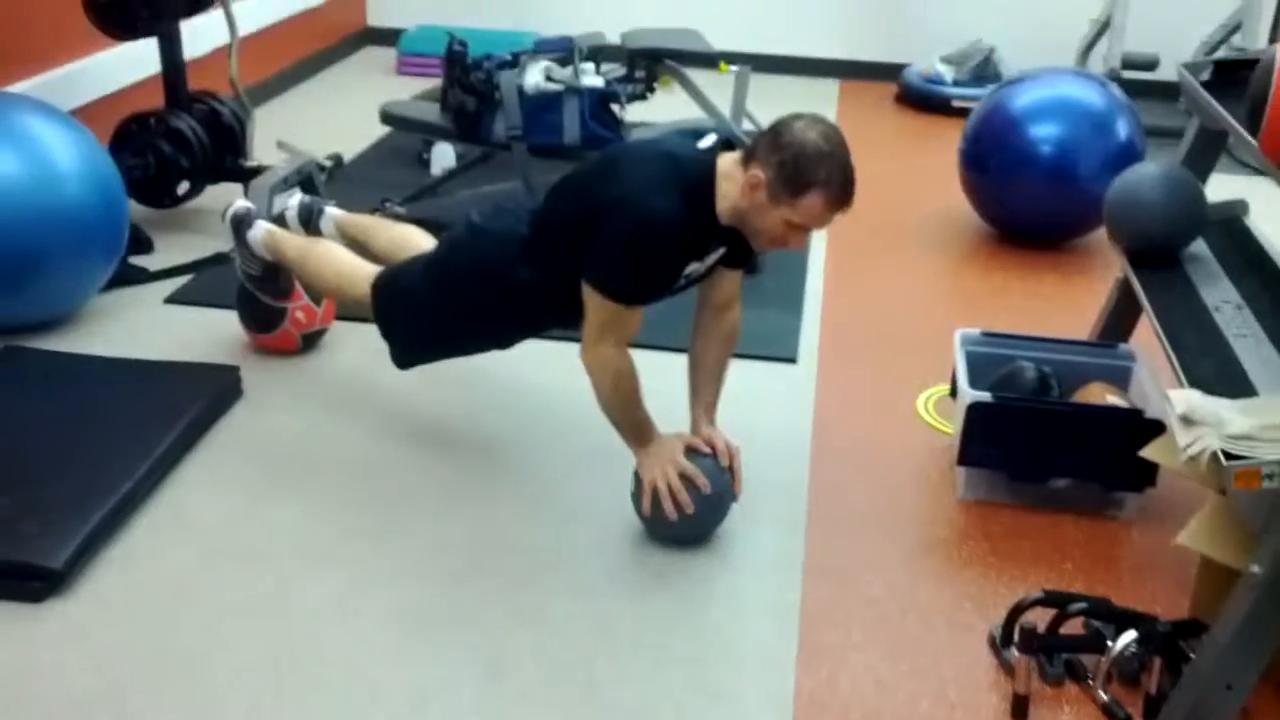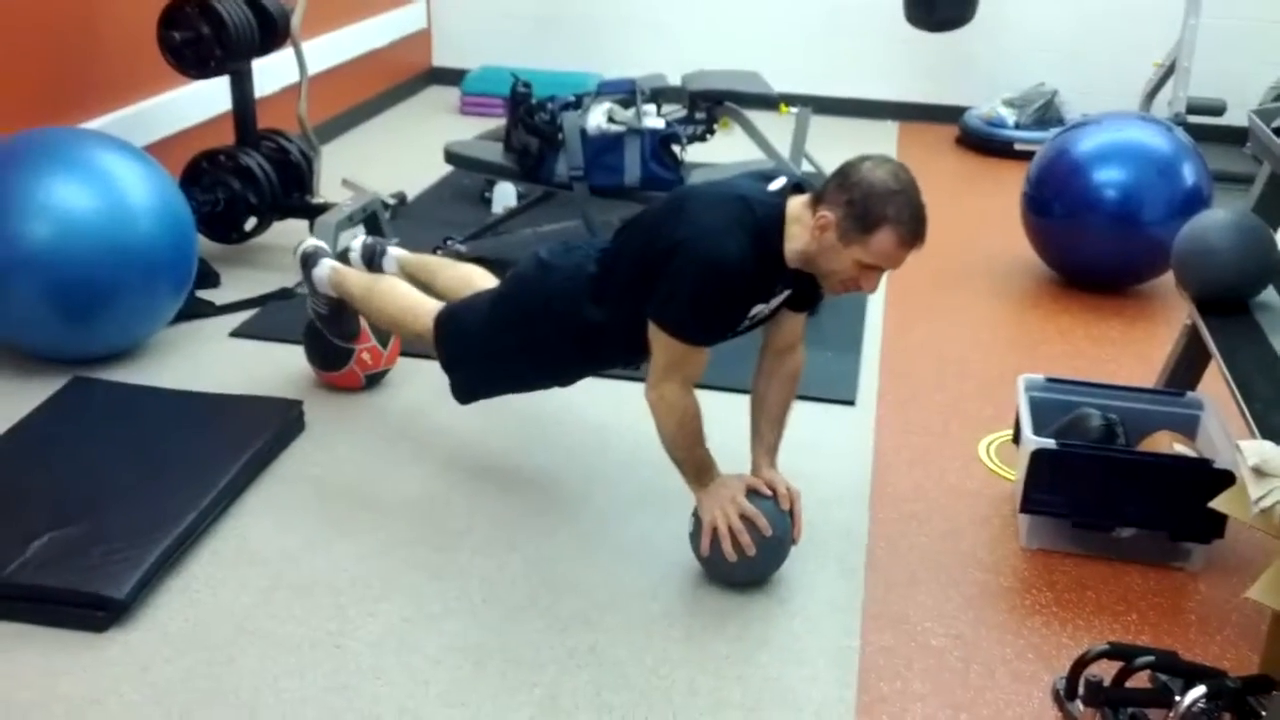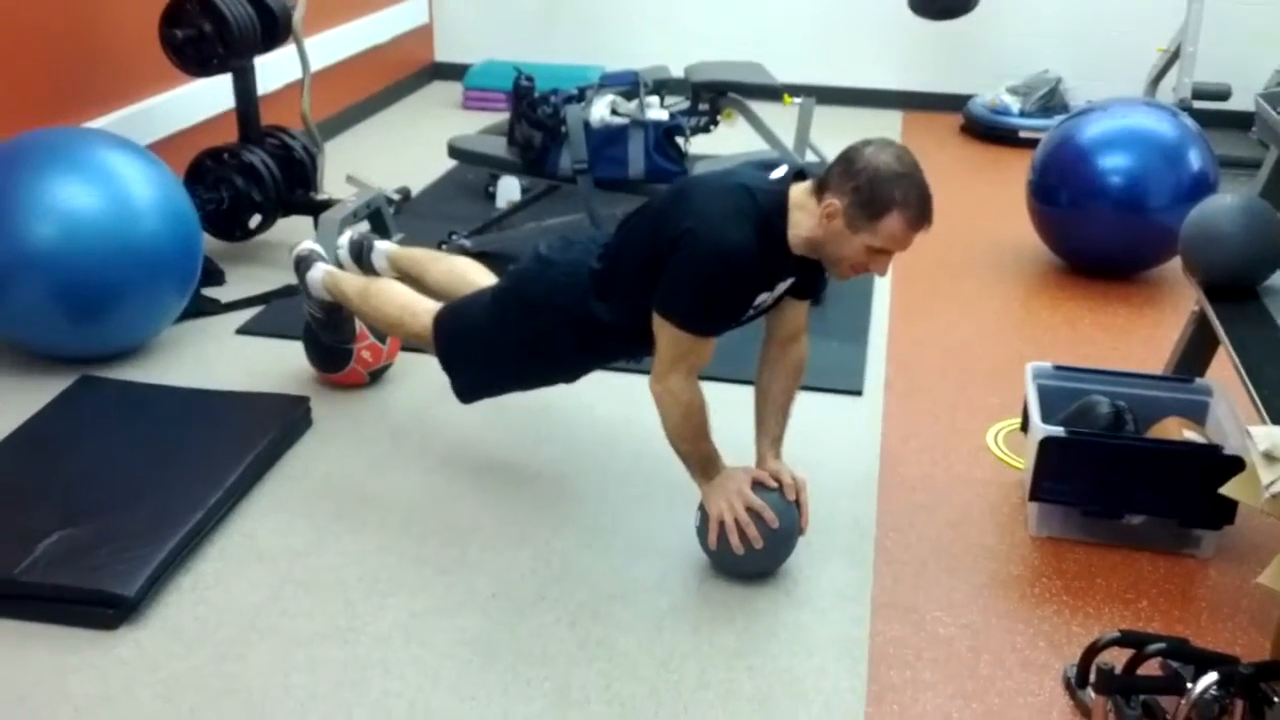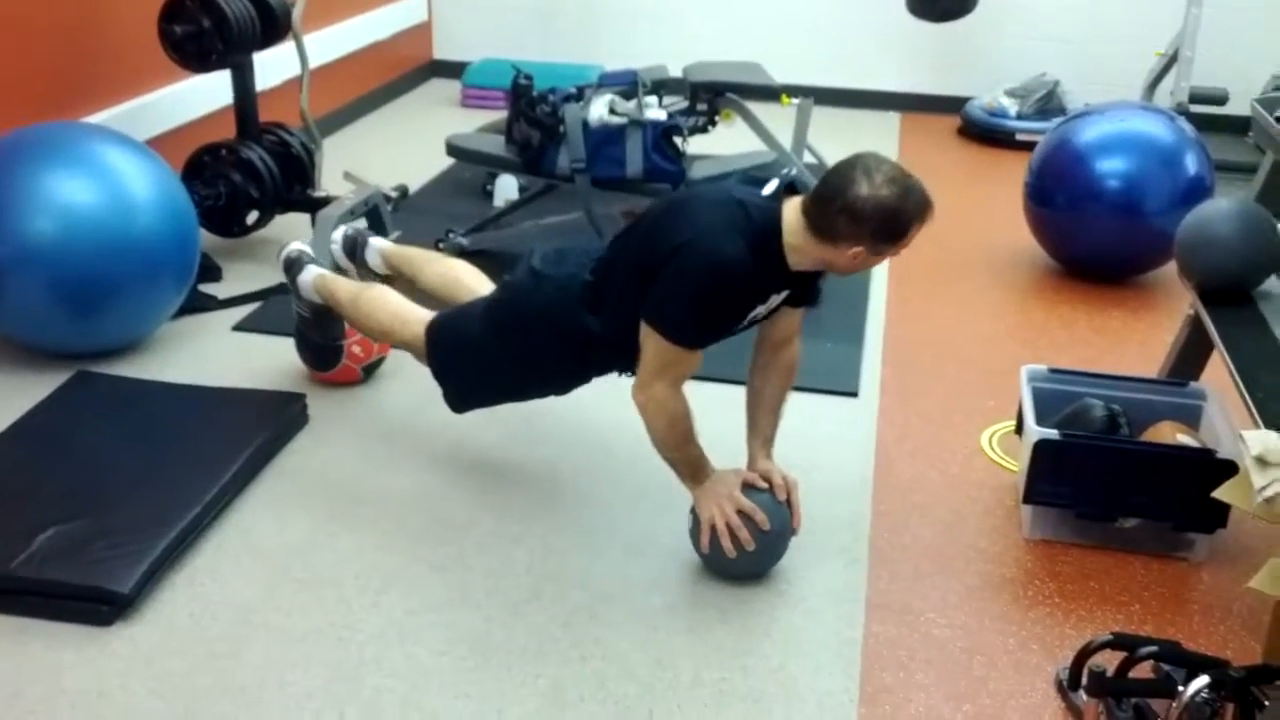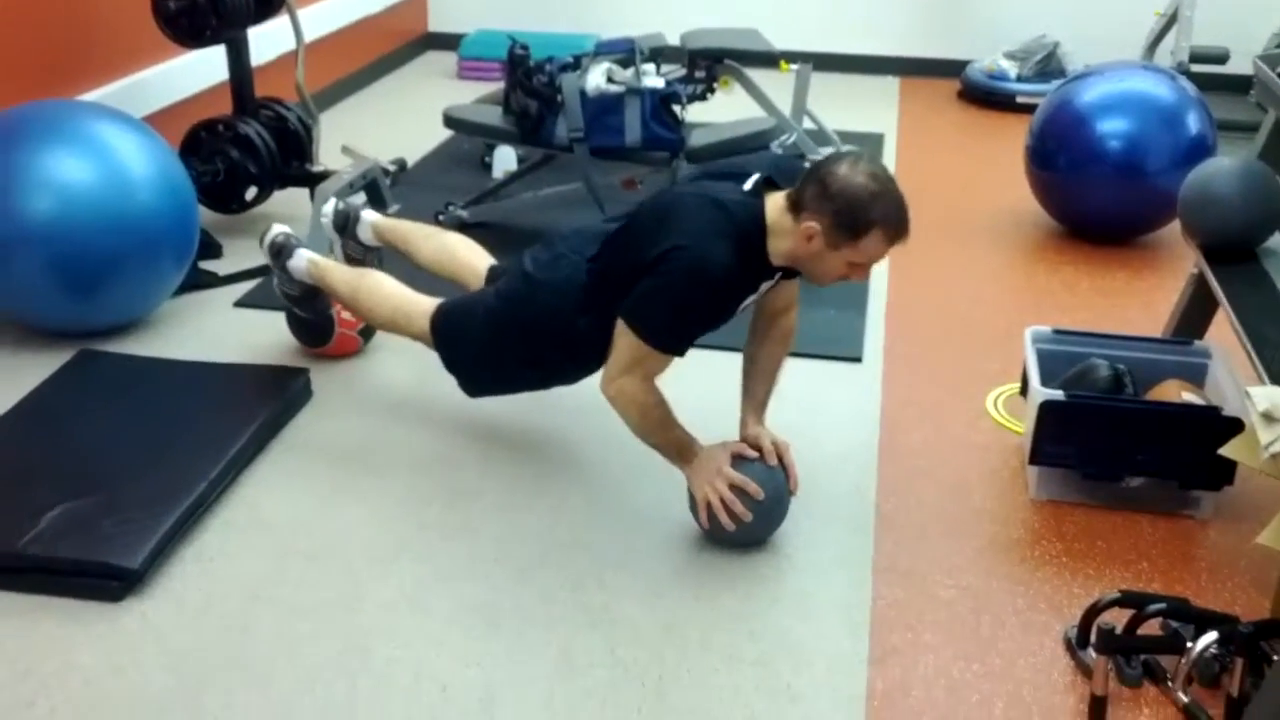
dt=1s
person 1, frame 1
left shoulder: (742, 190)
right shoulder: (651, 210)
left elbow: (720, 311)
right elbow: (603, 347)
left wrist: (704, 422)
right wrist: (647, 446)
left hip: (549, 258)
right hip: (498, 276)
left knee: (425, 258)
right knee: (379, 289)
left ankle: (319, 218)
right ankle: (260, 235)
person 1, frame 2
left shoulder: (810, 232)
right shoulder: (718, 251)
left elbow: (783, 353)
right elbow: (668, 386)
left wrist: (765, 463)
right wrist: (707, 485)
left hip: (609, 295)
right hip: (561, 310)
left knee: (485, 296)
right knee: (441, 326)
left ankle: (383, 256)
right ankle: (329, 273)
person 1, frame 3
left shoulder: (809, 220)
right shoulder: (722, 241)
left elbow: (787, 344)
right elbow: (672, 379)
left wrist: (770, 455)
right wrist: (713, 480)
left hip: (611, 291)
right hip: (562, 308)
left knee: (481, 296)
right knee: (440, 329)
left ankle: (377, 253)
right ankle: (323, 278)
person 1, frame 4
left shoulder: (802, 226)
right shoulder: (716, 256)
left elbow: (778, 346)
right elbow: (656, 388)
left wrist: (761, 456)
right wrist: (703, 483)
left hip: (601, 296)
right hip: (553, 322)
left knee: (481, 298)
right knee: (428, 336)
left ankle: (372, 251)
right ankle: (313, 280)
person 1, frame 5
left shoulder: (792, 196)
right shoulder: (700, 260)
left elbow: (775, 314)
right elbow: (625, 381)
left wrist: (754, 422)
right wrist: (694, 461)
left hip: (595, 265)
right hip: (551, 319)
left knee: (483, 274)
right knee: (428, 319)
left ankle: (365, 225)
right ankle: (302, 261)
